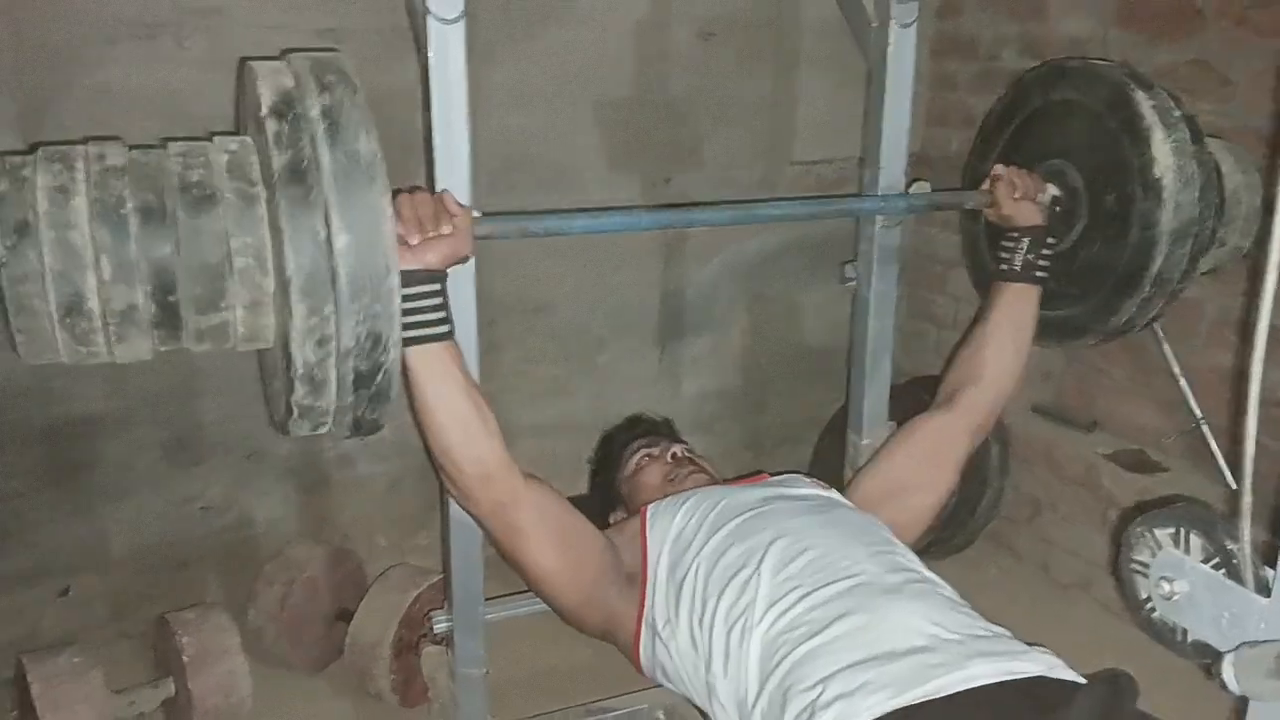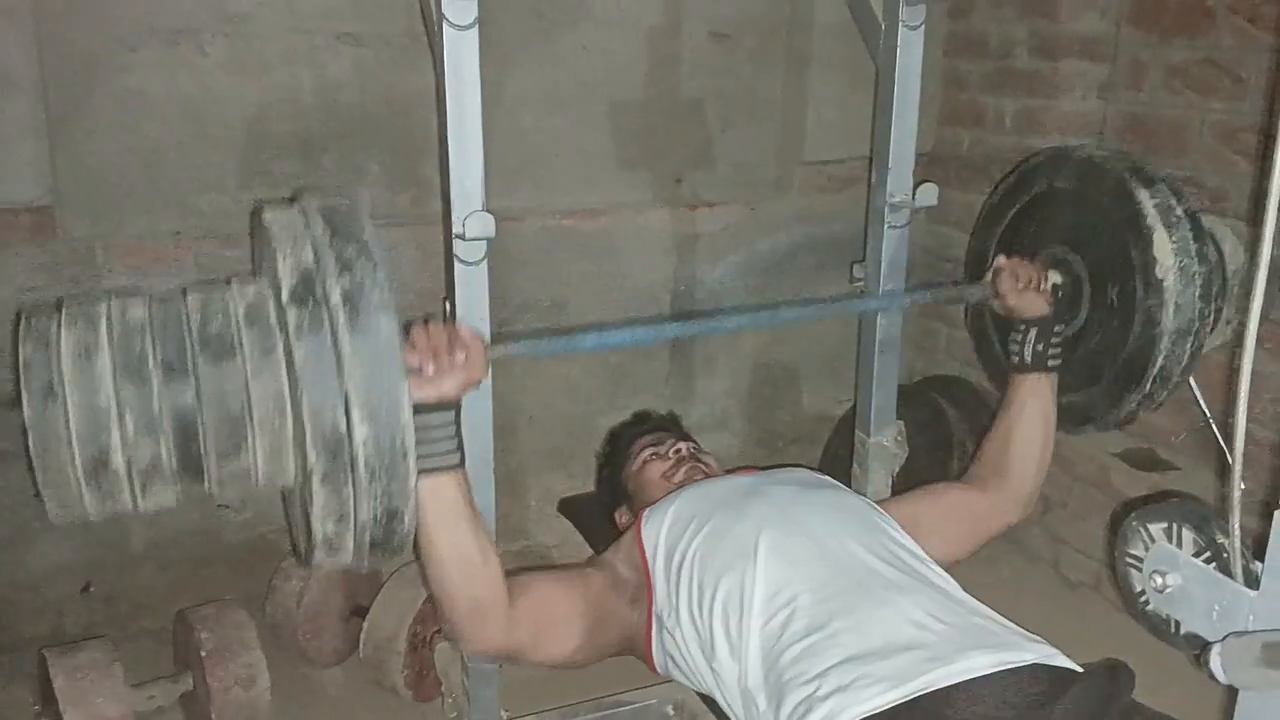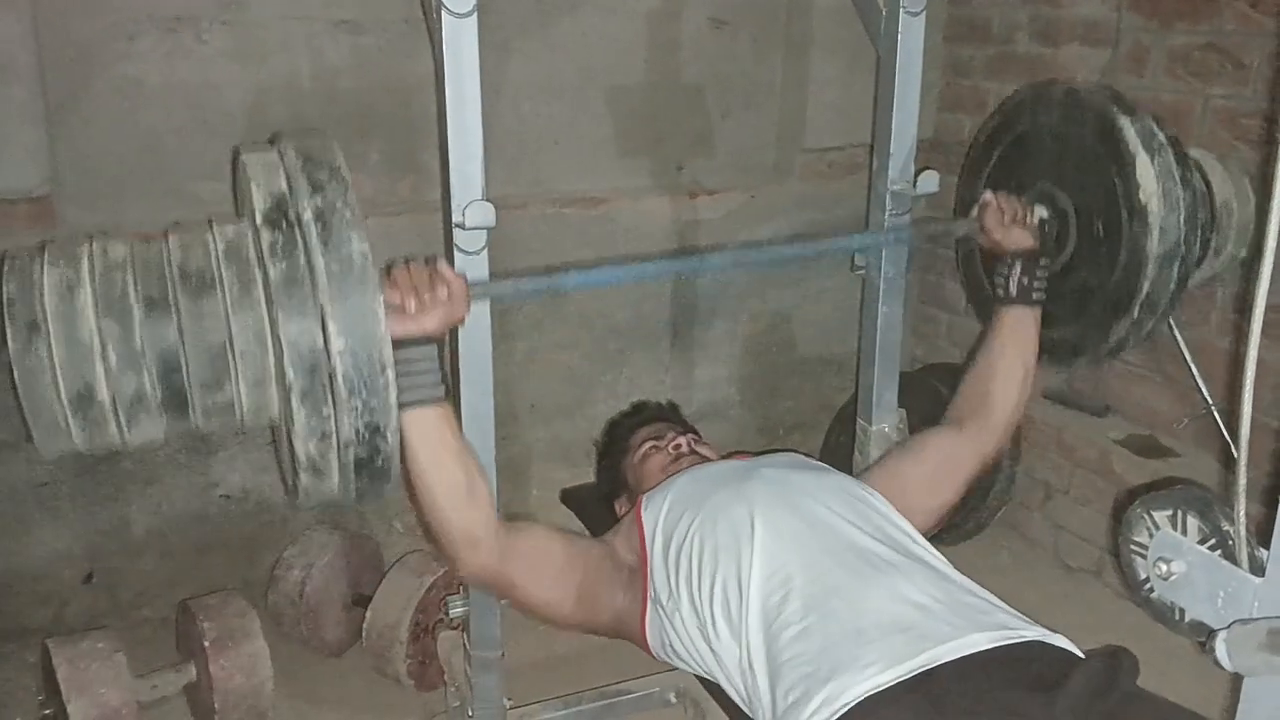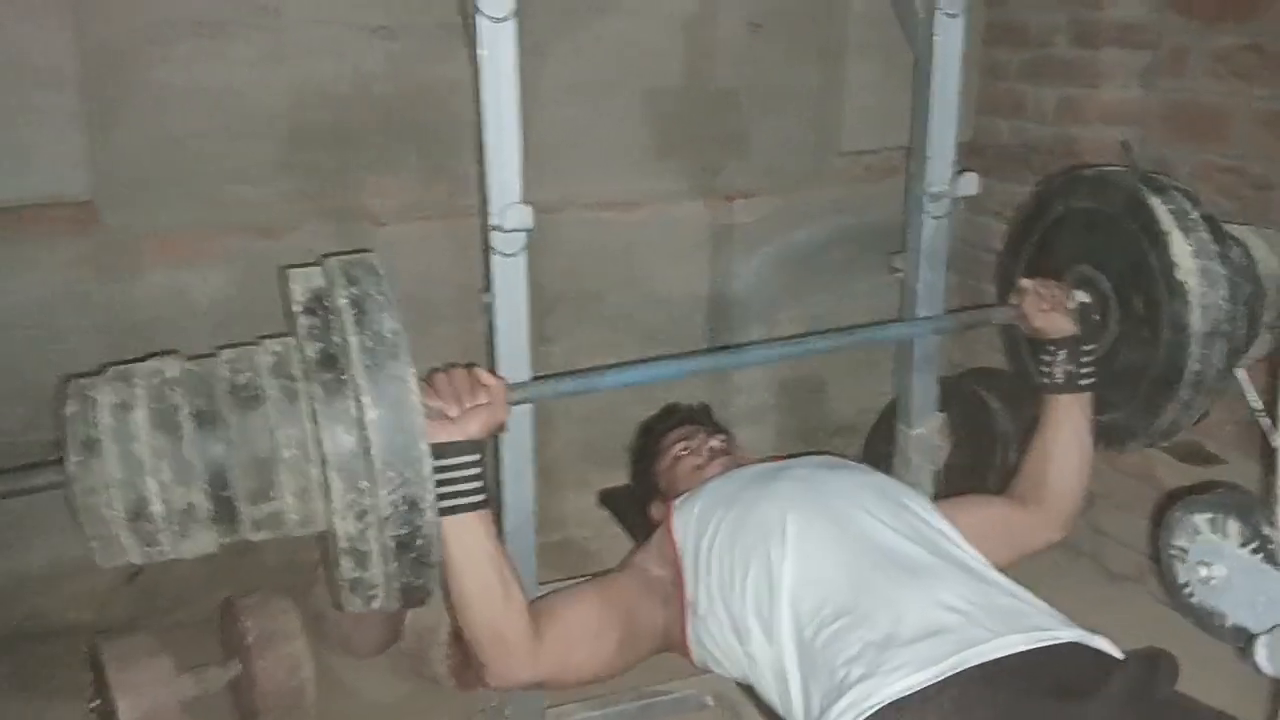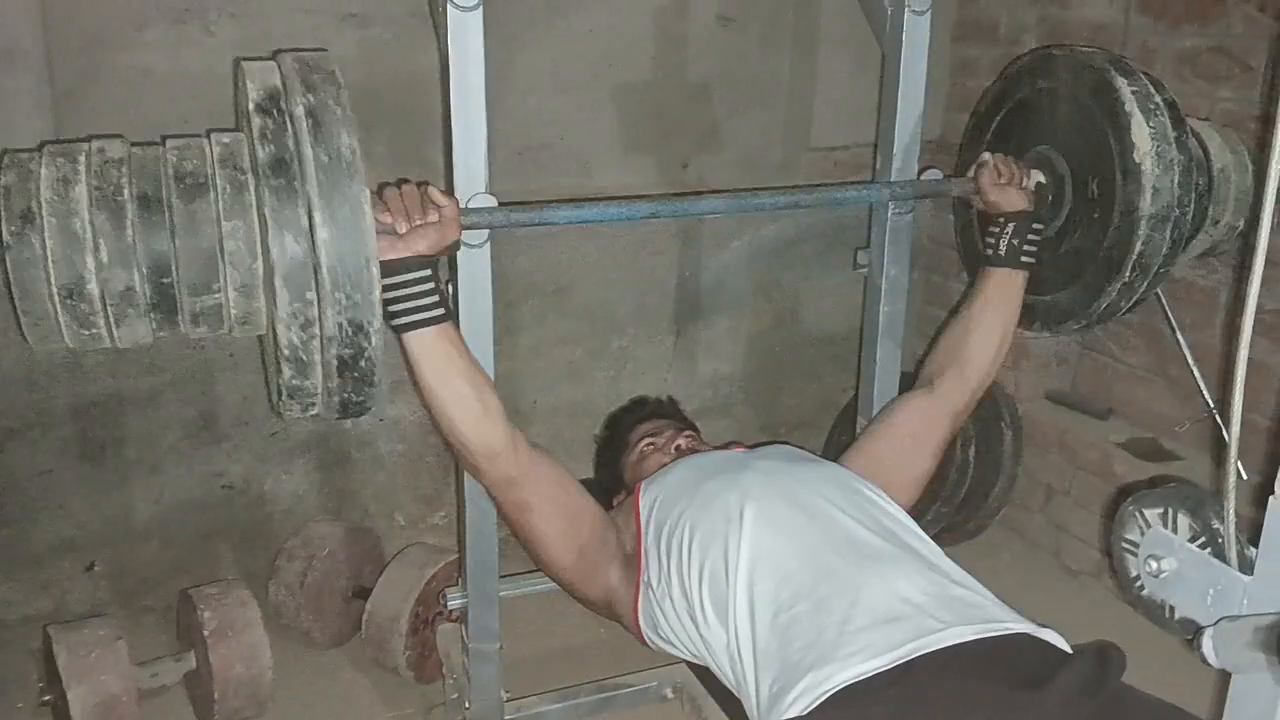
dt=1s
person 1, frame 1
left shoulder: (838, 509)
right shoulder: (627, 568)
left elbow: (963, 409)
right elbow: (490, 482)
left wrist: (1026, 245)
right wrist: (419, 288)
person 1, frame 2
left shoulder: (838, 503)
right shoulder: (637, 571)
left elbow: (1002, 493)
right elbow: (487, 620)
left wrist: (1033, 333)
right wrist: (432, 419)
person 1, frame 3
left shoulder: (832, 487)
right shoulder: (631, 566)
left elbow: (976, 427)
right elbow: (480, 543)
left wrist: (1021, 273)
right wrist: (414, 352)
person 1, frame 4
left shoulder: (876, 491)
right shoulder: (670, 570)
left elbow: (1044, 512)
right elbow: (512, 651)
left wrist: (1065, 354)
right wrist: (455, 461)
person 1, frame 5
left shoulder: (834, 483)
right shoulder: (625, 554)
left elbow: (945, 389)
right elbow: (500, 452)
left wrist: (1009, 236)
right wrist: (411, 274)
